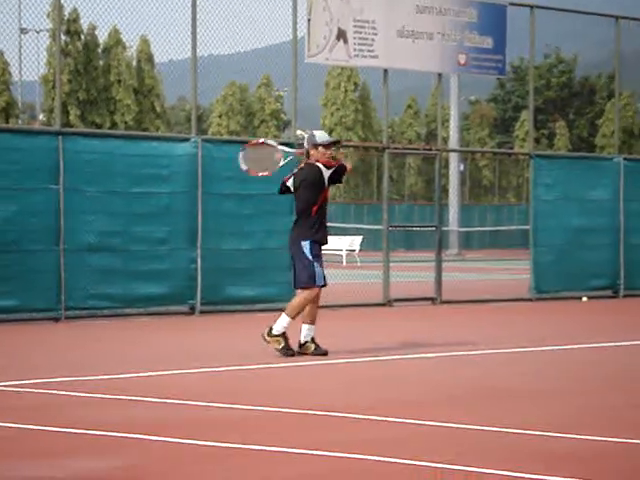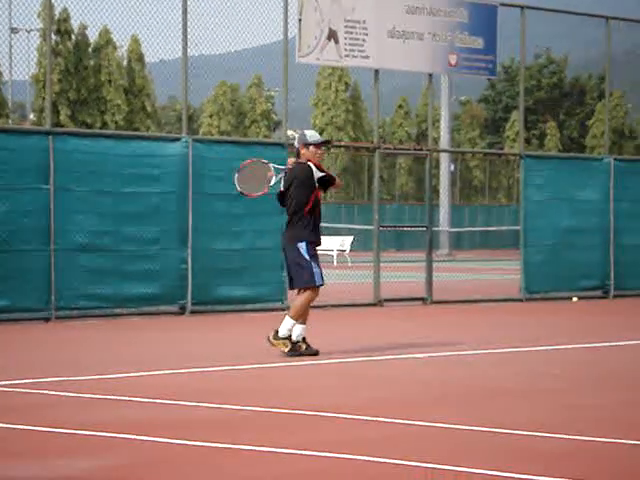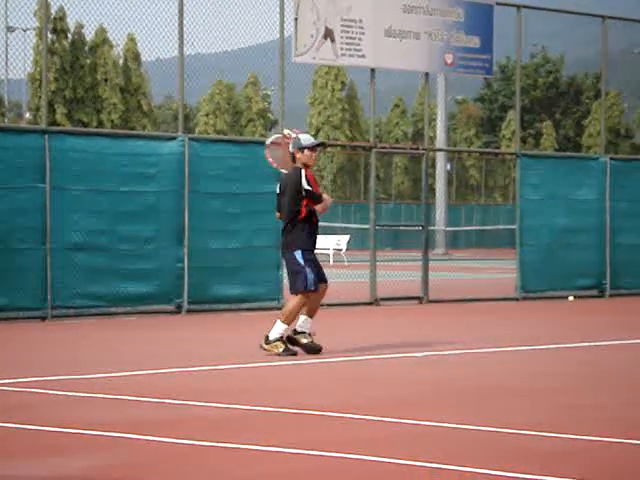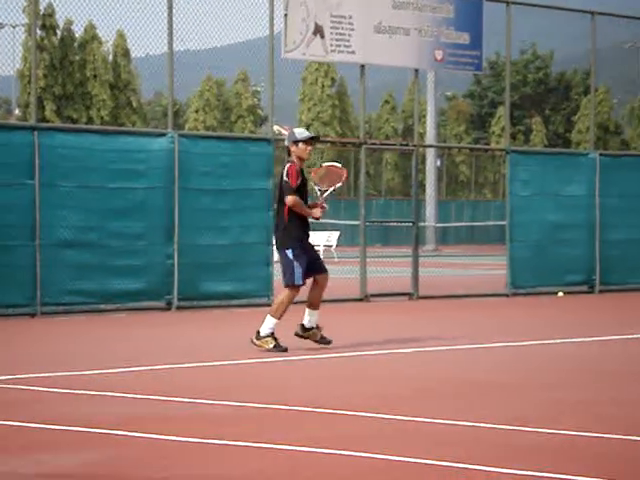
dt=0.2s
person 1, frame 1
left shoulder: (297, 174)
right shoulder: (320, 169)
left elbow: (283, 189)
right elbow: (346, 168)
right wrist: (331, 160)
left hip: (301, 239)
right hip: (306, 240)
left knee: (310, 290)
right knee: (313, 289)
left ankle: (306, 340)
right ankle: (276, 331)
person 1, frame 2
left shoulder: (289, 174)
right shoulder: (312, 169)
right elbow: (335, 184)
left hip: (293, 238)
right hip: (302, 240)
left knee: (305, 290)
right knee: (311, 288)
left ankle: (297, 338)
right ankle: (281, 335)
person 1, frame 3
left shoulder: (286, 178)
right shoulder: (305, 174)
left elbow: (280, 213)
right elbow: (319, 205)
right wrist: (325, 201)
left hip: (301, 244)
right hip: (298, 244)
left knee: (321, 286)
right knee: (304, 293)
left ankle: (300, 332)
right ankle: (273, 338)
person 1, frame 4
left shoulder: (296, 171)
right shoulder: (292, 168)
right elbow: (290, 199)
left wrist: (312, 208)
right wrist: (311, 212)
left hip: (301, 237)
right hip: (290, 239)
left knee: (321, 277)
right knee: (293, 287)
left ankle: (309, 326)
right ankle: (263, 334)
